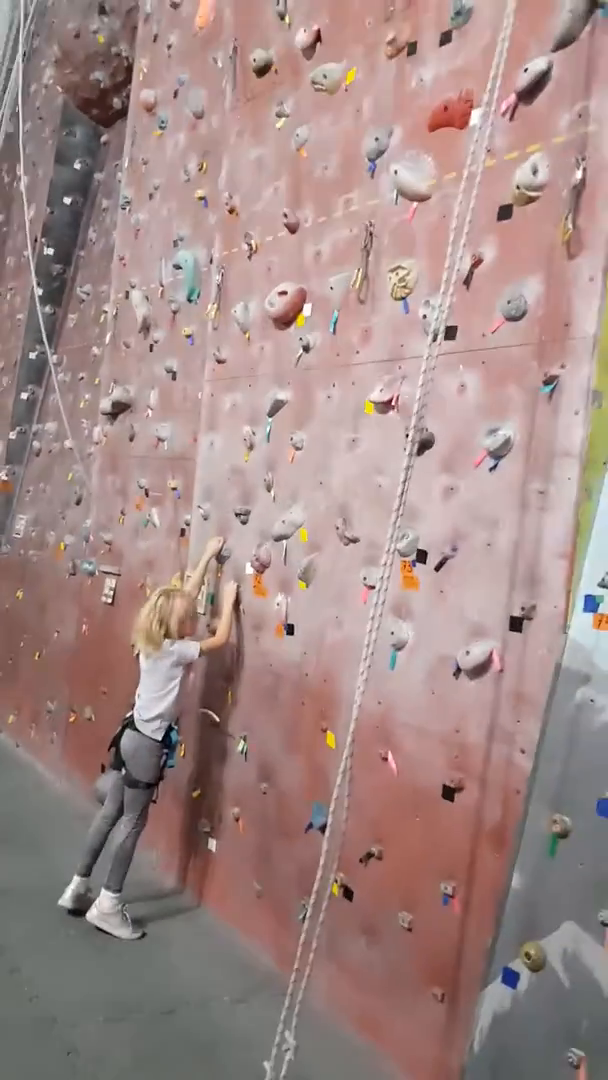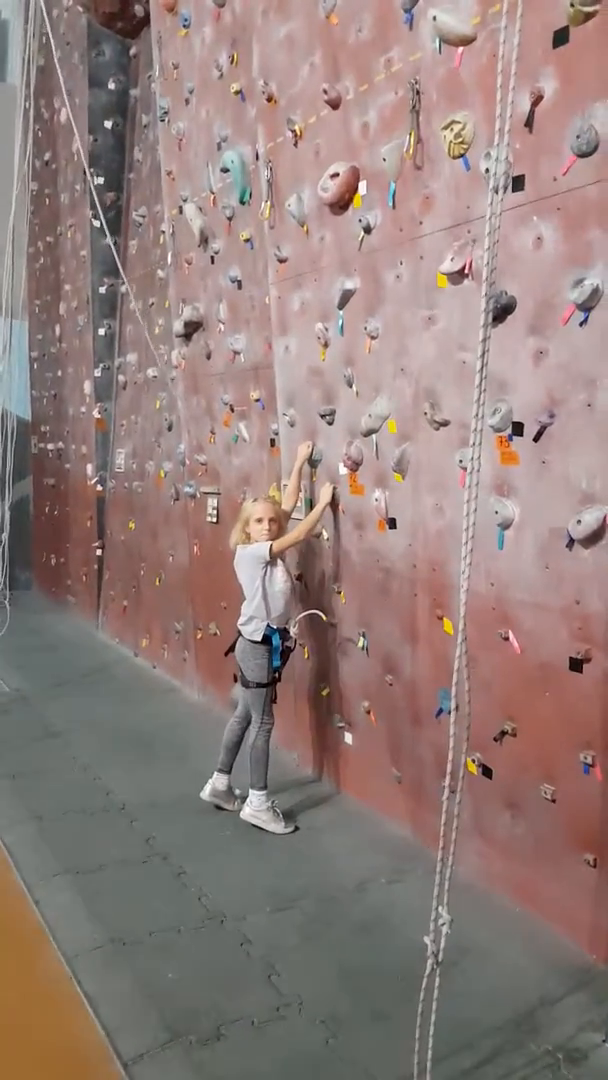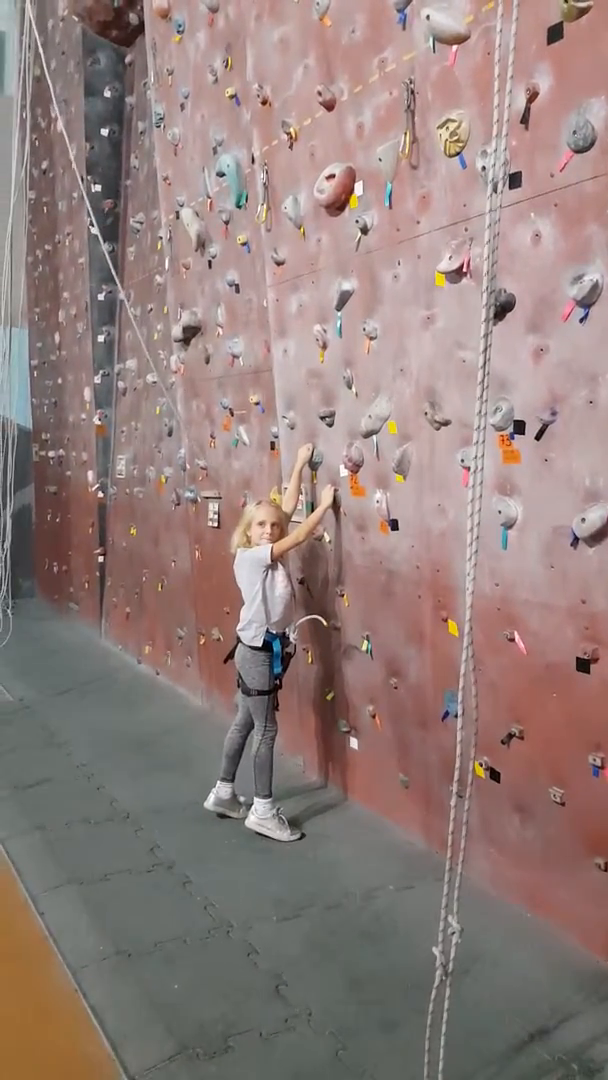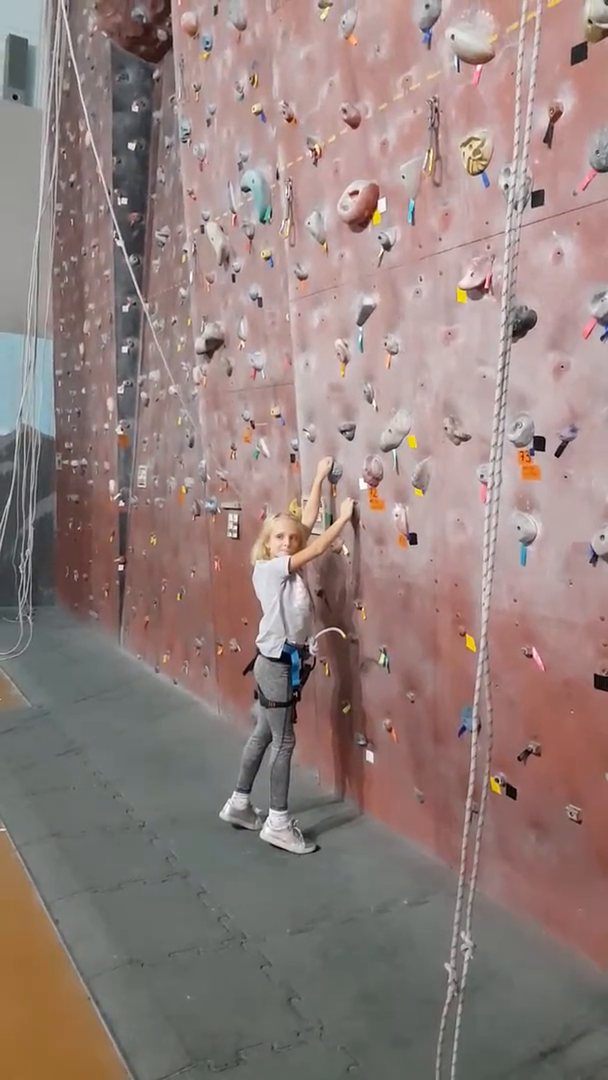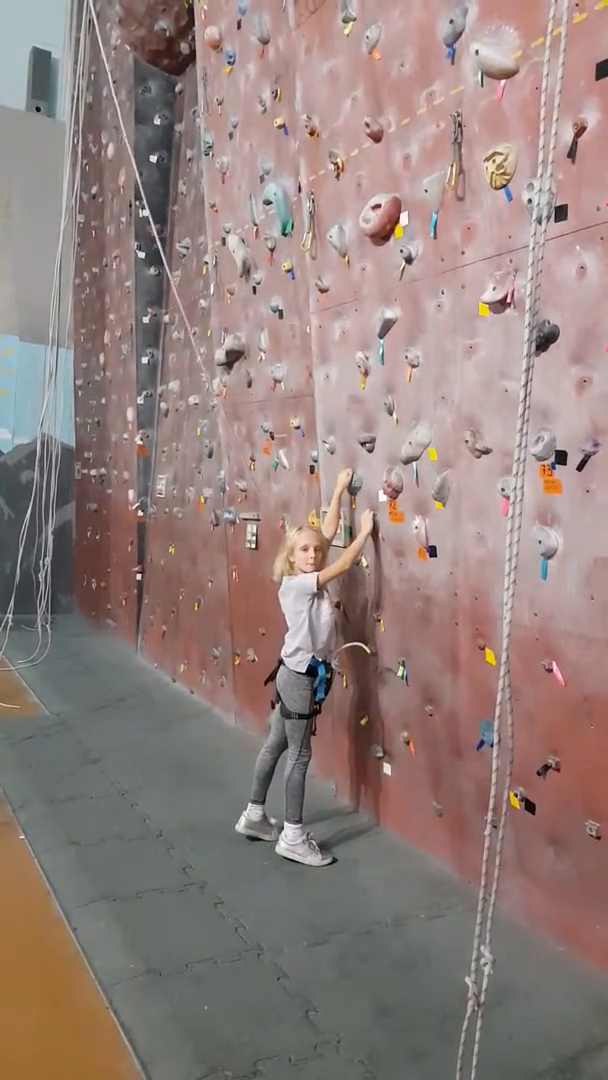
dt=1s
person 1, frame 1
left shoulder: (154, 643)
right shoulder: (172, 650)
left elbow: (184, 594)
right elbow: (220, 639)
left wrist: (208, 557)
right wrist: (228, 600)
left hip: (133, 733)
right hip: (148, 742)
left knee: (111, 812)
right knee: (132, 823)
left ankle: (78, 889)
right ankle: (107, 905)
person 1, frame 2
left shoulder: (271, 549)
right shoulder: (248, 553)
left elbow: (288, 505)
right elbow: (299, 535)
left wrist: (300, 463)
right wrist: (324, 502)
left hip: (269, 642)
right hip: (256, 644)
left knee: (245, 715)
right knee: (262, 723)
left ankle: (219, 784)
right ankle: (257, 803)
person 1, frame 3
left shoulder: (272, 553)
right shoulder: (248, 557)
left elbow: (288, 509)
right elbow: (299, 536)
left wrist: (300, 466)
right wrist: (324, 504)
left hip: (268, 647)
right hip: (256, 650)
left knee: (245, 723)
right knee: (265, 730)
left ankle: (223, 793)
right ankle: (262, 812)
person 1, frame 4
left shoulder: (291, 566)
right shoulder: (267, 569)
left elbow: (308, 522)
right elbow: (318, 548)
left wrist: (320, 478)
right wrist: (344, 517)
left hip: (289, 660)
right hip: (275, 661)
left knee: (264, 734)
right knee: (284, 741)
left ankle: (239, 804)
right ankle: (278, 823)
person 1, frame 5
left shoulder: (311, 579)
right shoulder: (295, 585)
left elbow: (328, 533)
right elbow: (343, 566)
left wrist: (339, 491)
right wrist: (365, 531)
left hip: (302, 674)
right hip: (299, 675)
left knee: (276, 745)
right knee: (299, 756)
left ankle: (254, 816)
right ankle: (293, 837)
